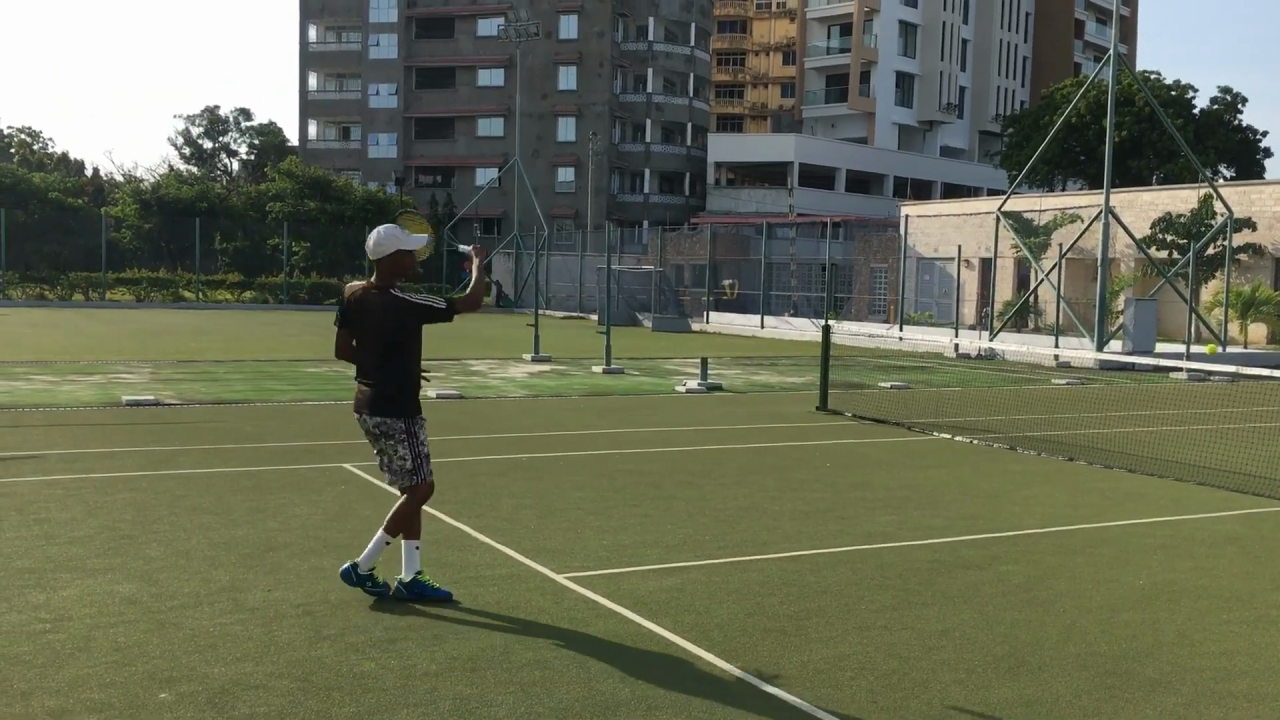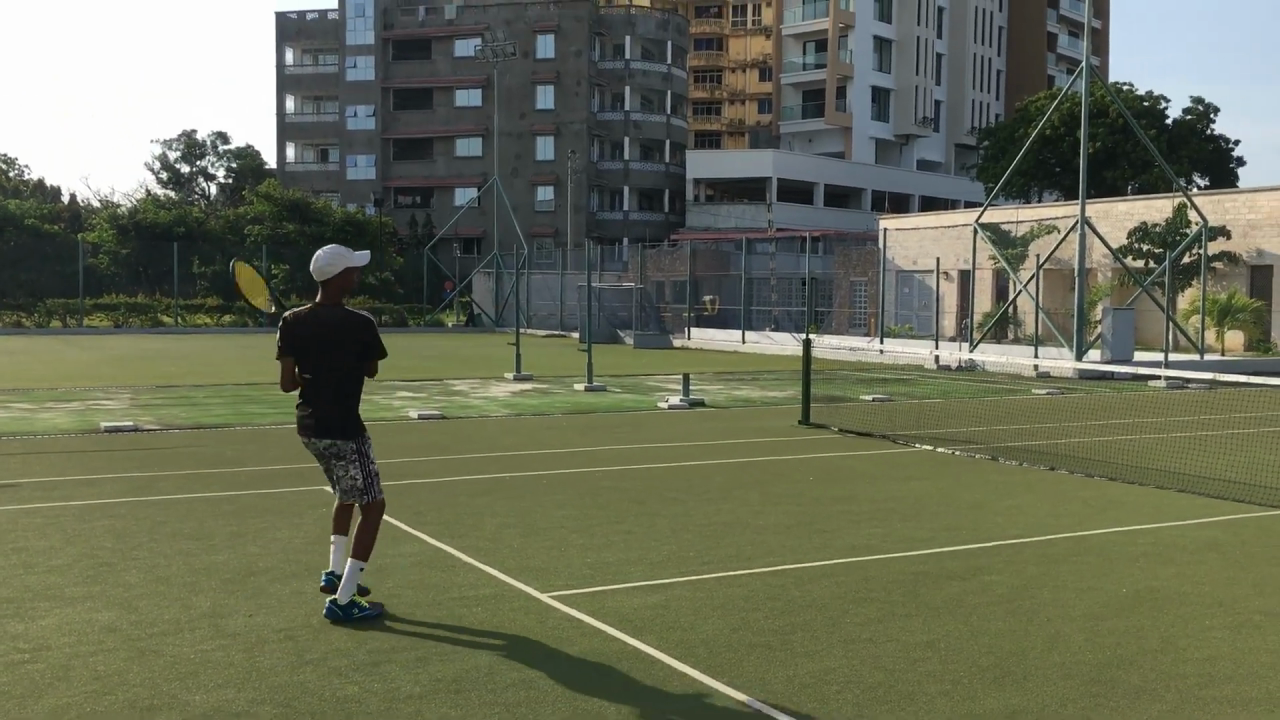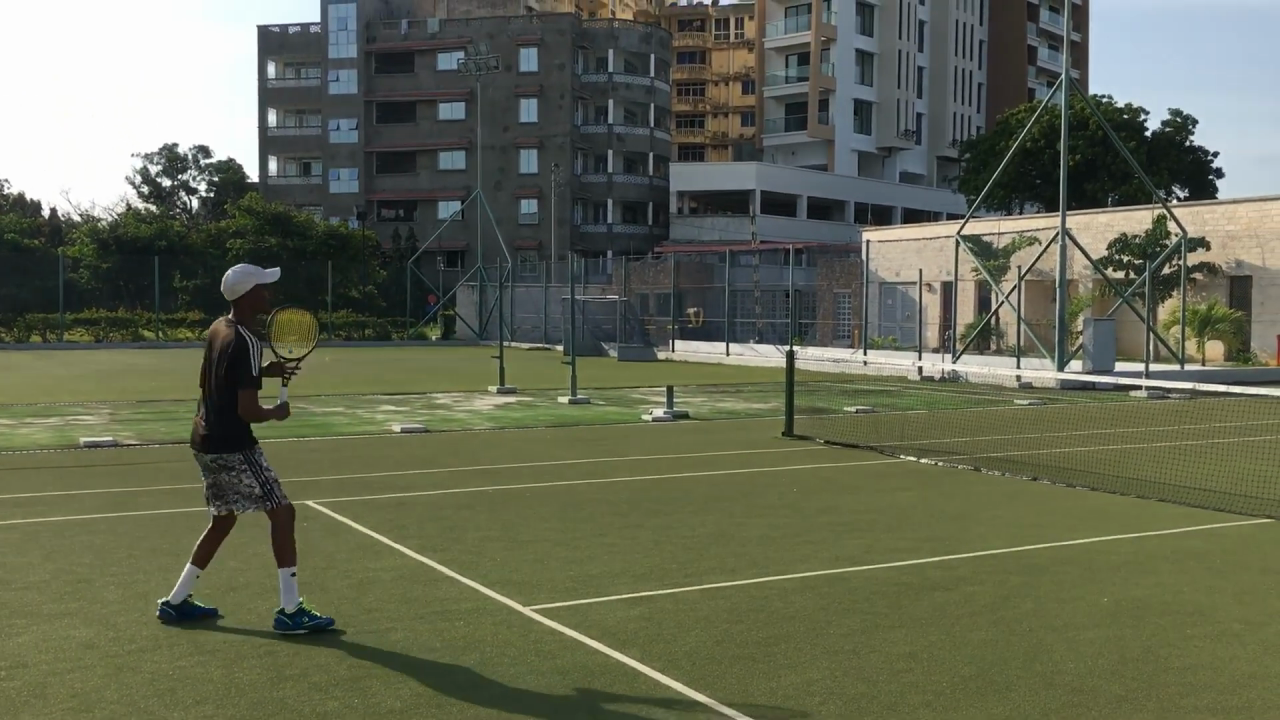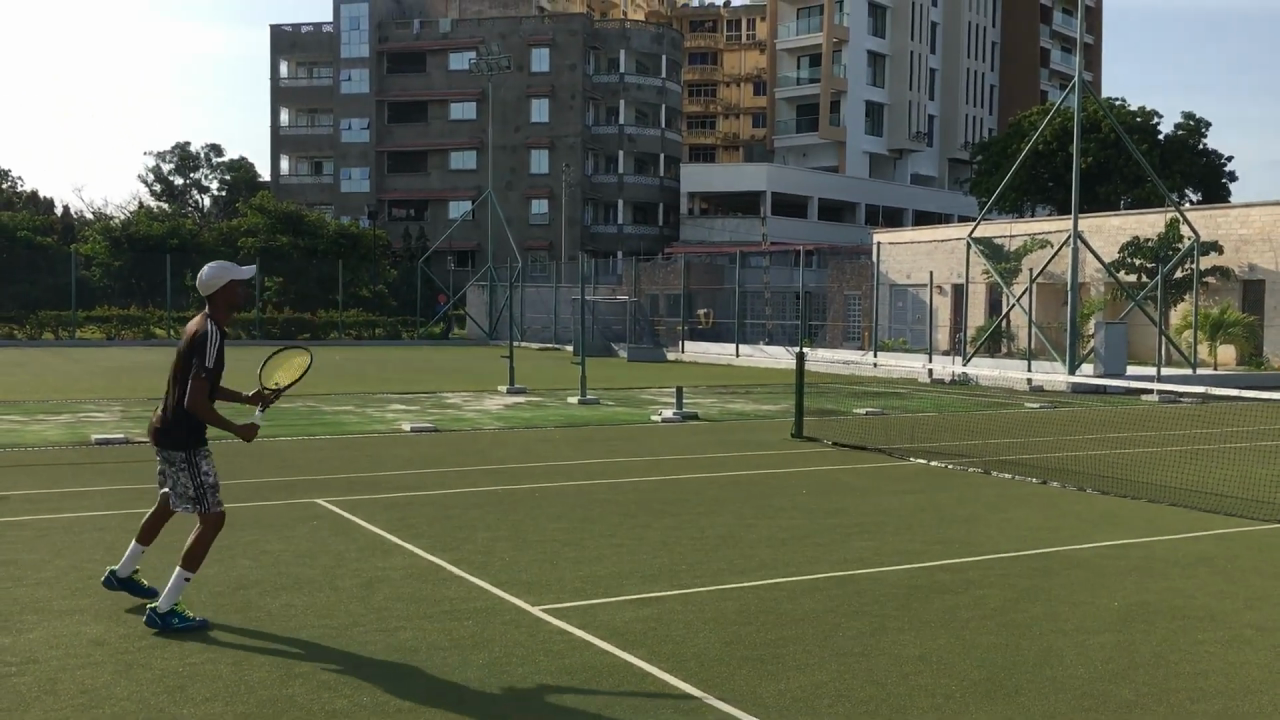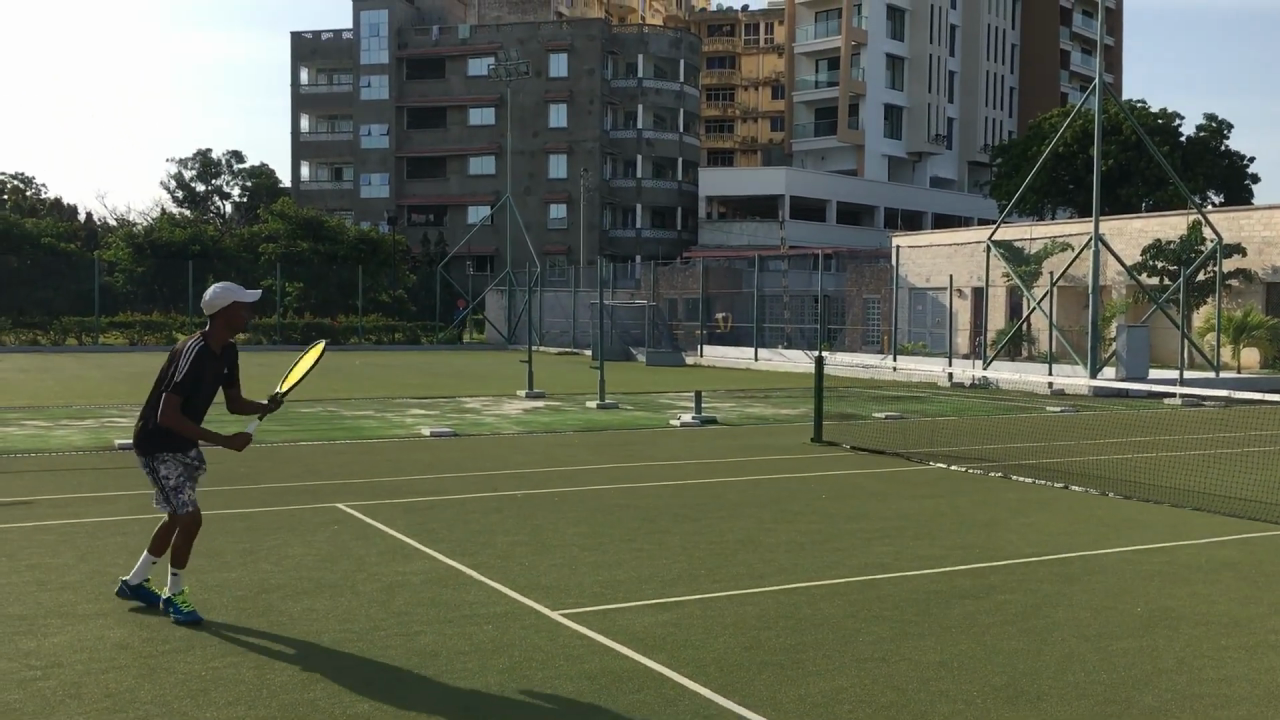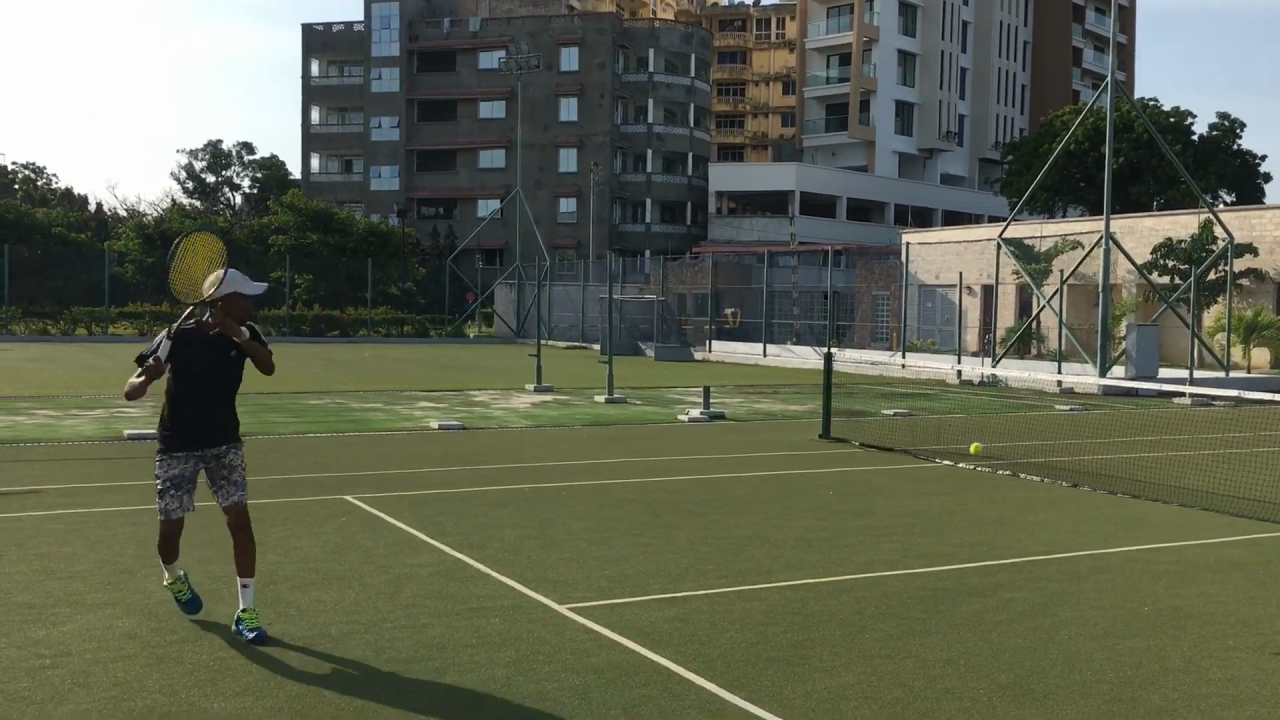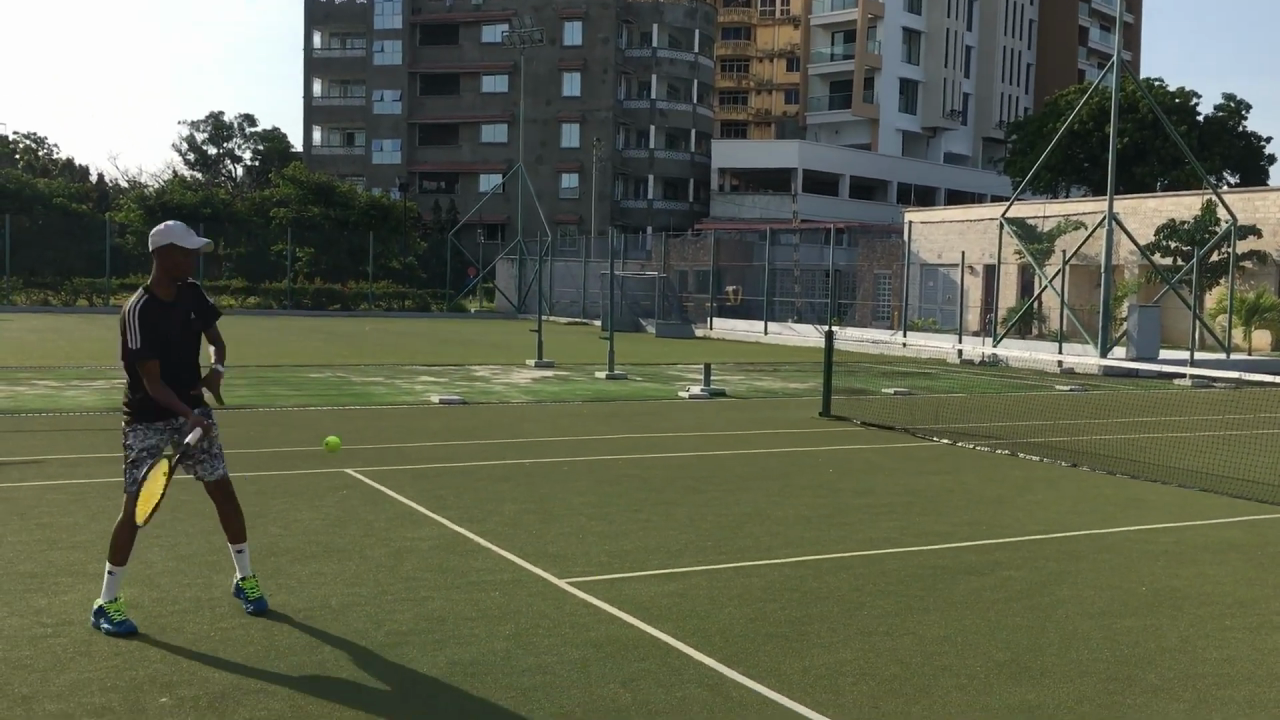
dt=0.4s
person 1, frame 1
left shoulder: (352, 295)
right shoulder: (404, 305)
left elbow: (342, 350)
right elbow: (471, 303)
right wrist: (477, 262)
left hip: (370, 406)
right hip: (397, 412)
left knee: (412, 488)
right knee: (420, 490)
left ankle: (409, 577)
right ankle: (361, 567)
person 1, frame 2
left shoulder: (292, 321)
right shoulder: (359, 323)
left elbow: (287, 383)
right elbow: (372, 371)
left hip: (310, 426)
right hip: (343, 430)
left knee: (348, 494)
right knee: (373, 506)
left ankle: (336, 573)
right ankle: (342, 601)
person 1, frame 3
left shoulder: (217, 329)
right shoulder: (246, 343)
right elbow: (247, 411)
left wrist: (264, 372)
right wrist: (278, 412)
left hip: (205, 441)
right hip: (232, 445)
left knee: (223, 520)
right knee: (282, 513)
left ankle: (176, 601)
right ankle: (291, 609)
person 1, frame 4
left shoulder: (200, 326)
right shoulder: (210, 335)
right elbow: (195, 402)
left wrist: (244, 397)
right wrist: (237, 429)
left hip: (167, 432)
right hip: (183, 439)
left knee: (169, 504)
right knee: (212, 518)
left ankle: (122, 572)
right ankle: (164, 609)
person 1, frame 5
left shoulder: (227, 351)
right shoulder: (192, 352)
left elbow: (234, 403)
right elbow: (168, 416)
left wrist: (266, 406)
right wrist: (224, 440)
left hip: (182, 445)
right hip: (158, 446)
left knee: (181, 517)
right knee: (190, 520)
left ankle: (135, 582)
right ankle: (174, 595)
person 1, frame 6
left shoulder: (245, 332)
right shoulder: (177, 338)
left elbow: (269, 367)
right elbow: (131, 391)
left wrist: (239, 335)
right wrist: (147, 377)
left hip: (224, 442)
right hip: (177, 445)
left knee: (239, 519)
right knee: (170, 529)
left ankle: (246, 612)
right ankle: (175, 578)
person 1, frame 7
left shoulder: (192, 294)
right shoulder: (139, 310)
left elbow: (218, 341)
right elbow: (151, 382)
left wrist: (217, 368)
right wrist: (187, 415)
left hip: (192, 411)
right hip: (148, 418)
left knee: (223, 492)
right knee: (137, 506)
left ankle: (245, 579)
right ankle: (106, 603)
